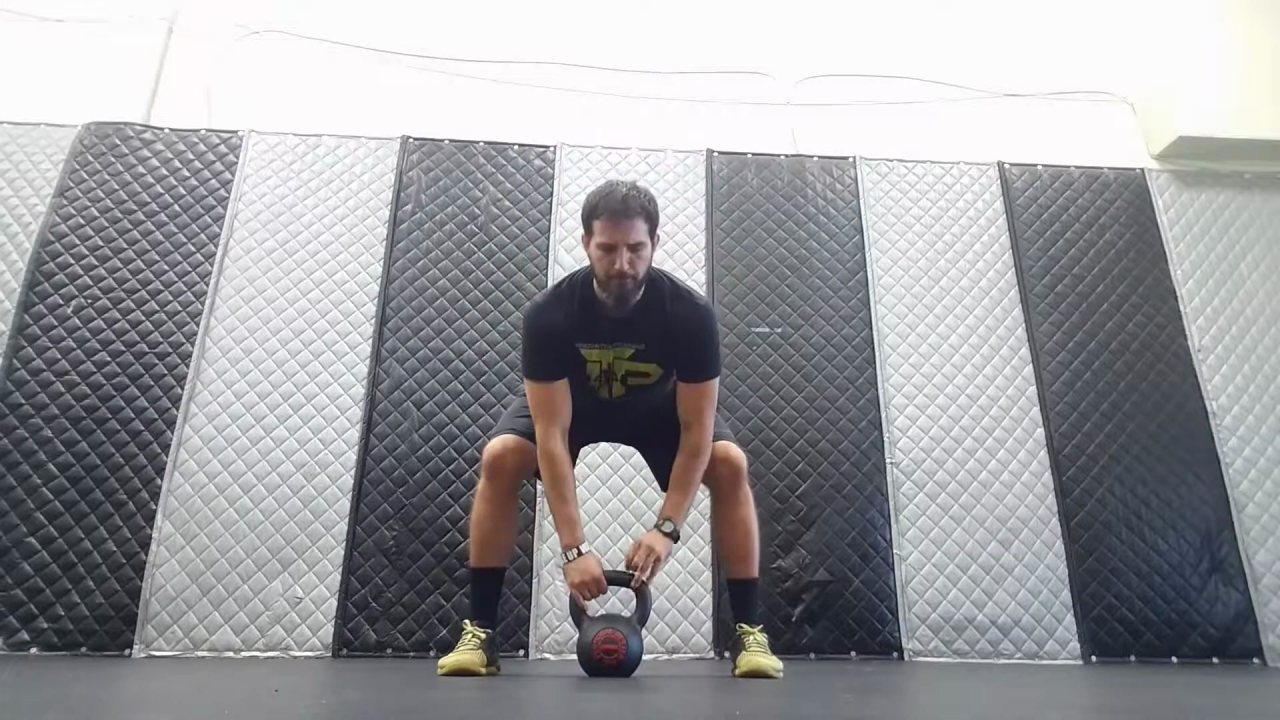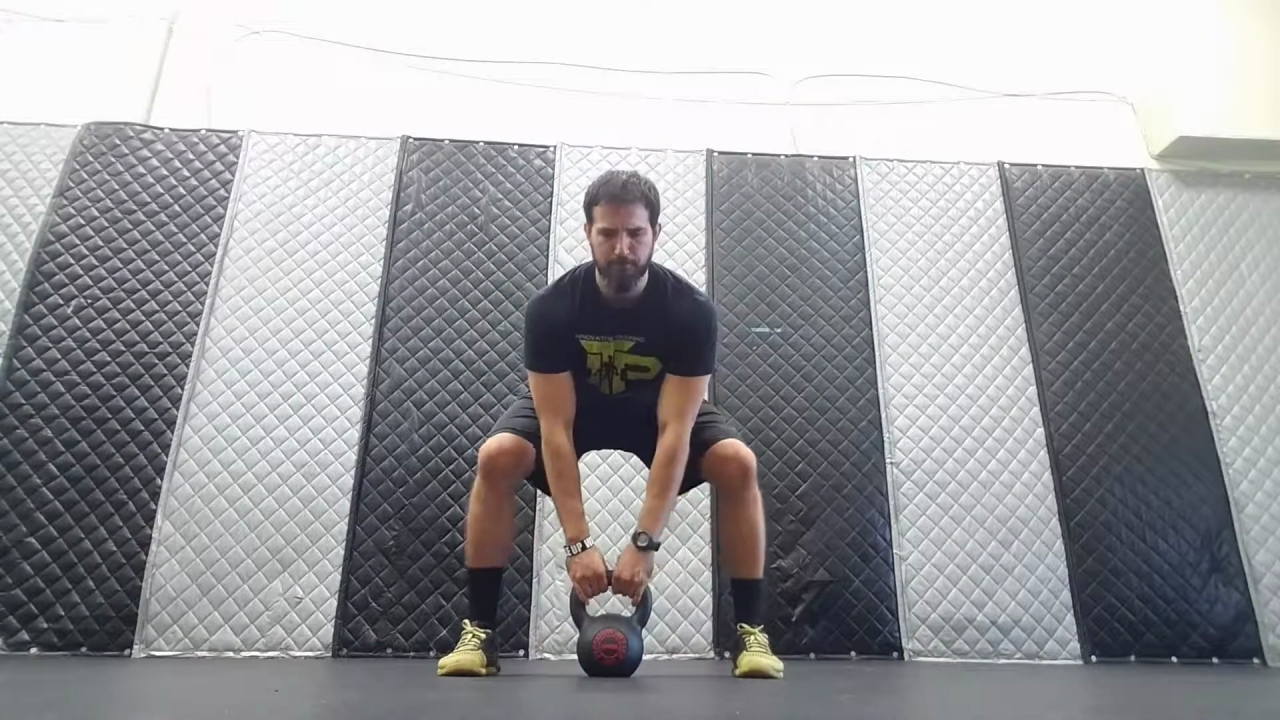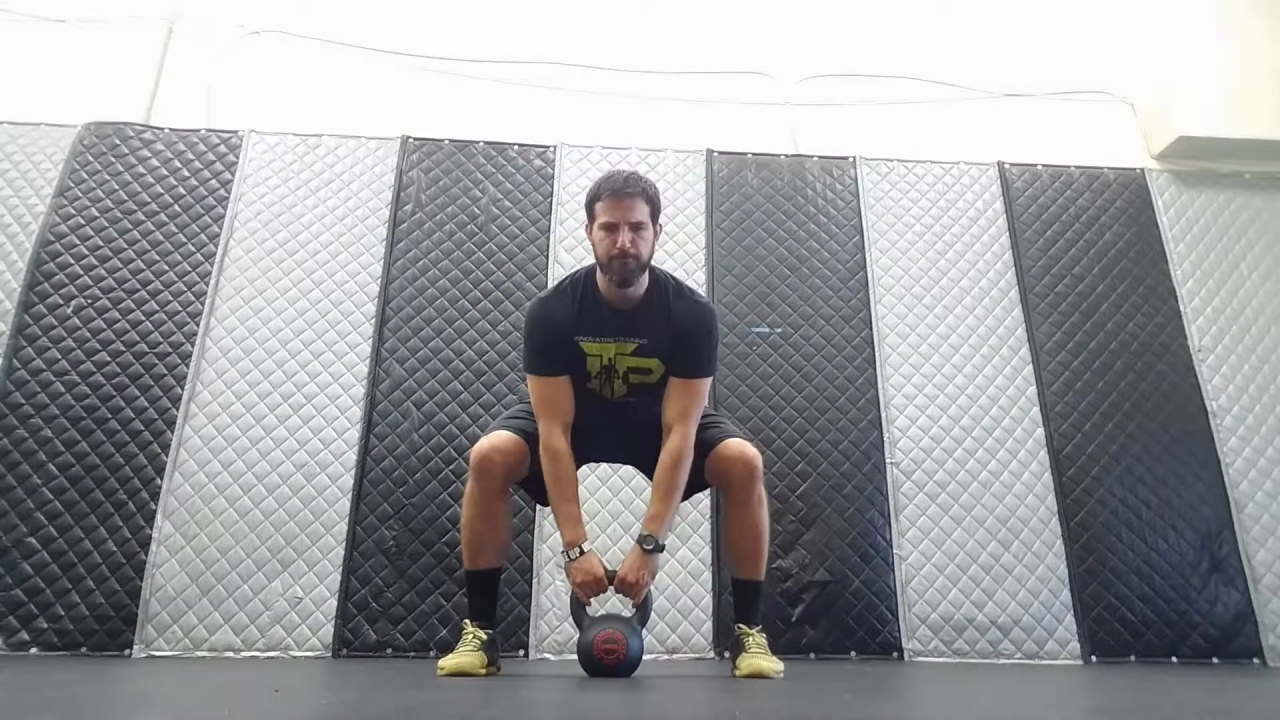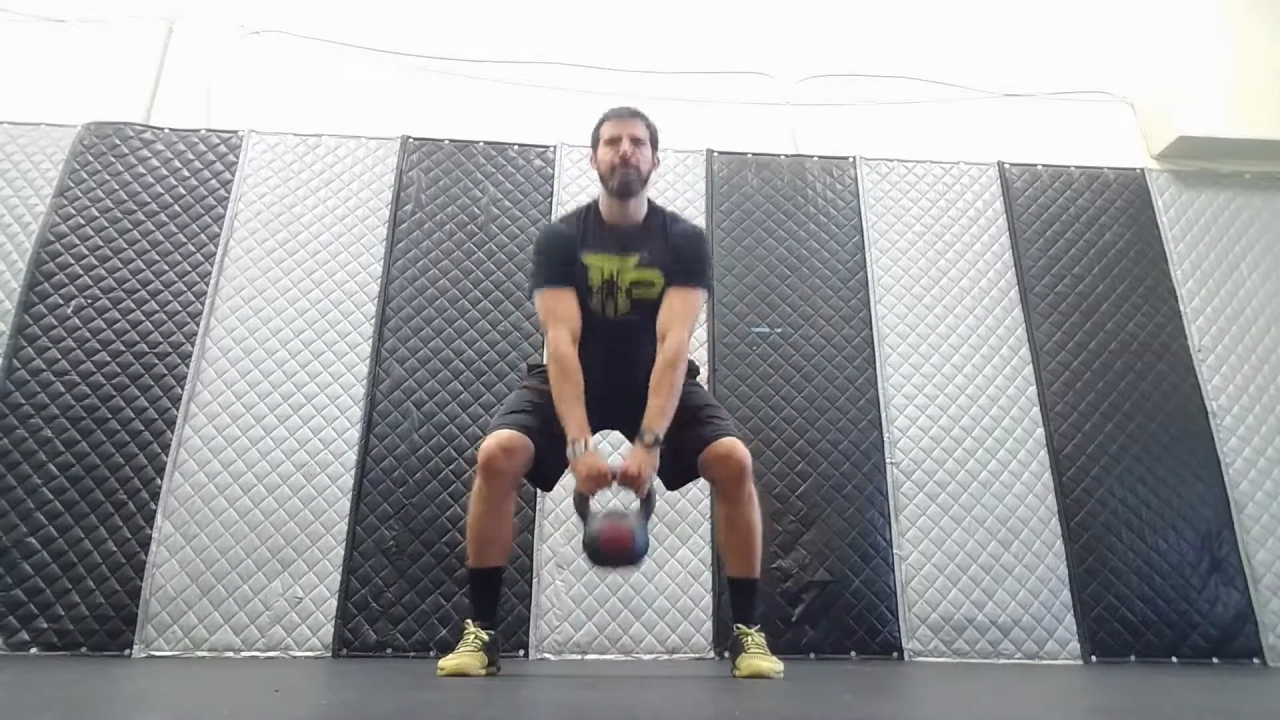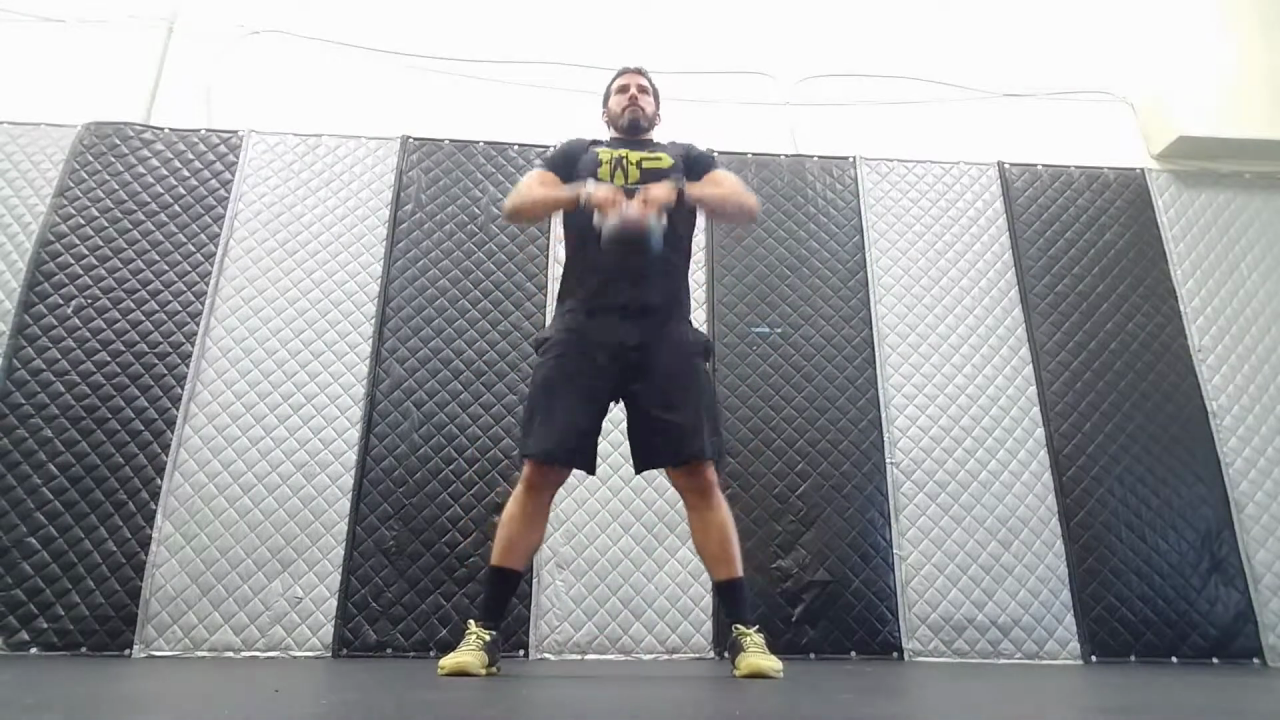
dt=0.3s
person 1, frame 1
left shoulder: (690, 315)
right shoulder: (549, 314)
left elbow: (696, 431)
right elbow: (552, 438)
left wrist: (667, 527)
right wrist: (573, 548)
left hip: (656, 406)
right hip: (566, 404)
left knee: (730, 464)
right knee: (500, 458)
left ankle: (748, 631)
right ankle: (480, 631)
person 1, frame 2
left shoulder: (691, 311)
right shoulder: (550, 308)
left elbow: (674, 432)
right elbow: (556, 431)
left wrist: (644, 543)
right wrist: (578, 543)
left hip: (657, 410)
right hip: (569, 406)
left knee: (738, 463)
right knee: (497, 457)
left ankle: (750, 632)
right ankle: (479, 632)
person 1, frame 3
left shoulder: (691, 314)
right shoulder: (551, 312)
left elbow: (678, 435)
right elbow: (555, 434)
left wrist: (649, 544)
right wrist: (575, 547)
left hip: (656, 419)
right hip: (571, 415)
left knee: (743, 463)
right knee: (489, 457)
left ankle: (748, 632)
right ankle: (479, 632)
person 1, frame 4
left shoulder: (683, 241)
right shoulder: (560, 240)
left elbow: (674, 348)
right elbow: (562, 346)
left wrist: (651, 444)
right wrist: (578, 443)
left hip: (655, 385)
right hip: (578, 382)
left knee: (733, 463)
right knee: (496, 456)
left ankle: (747, 633)
right ankle: (480, 632)
person 1, frame 5
left shoulder: (686, 158)
right shoulder: (575, 155)
left elbow: (745, 204)
right elbow: (518, 203)
left wrist: (678, 191)
right wrist: (585, 191)
left hip: (666, 336)
right hip: (579, 332)
left knee: (700, 479)
right knee: (538, 475)
left ankle: (743, 632)
right ankle: (484, 631)
